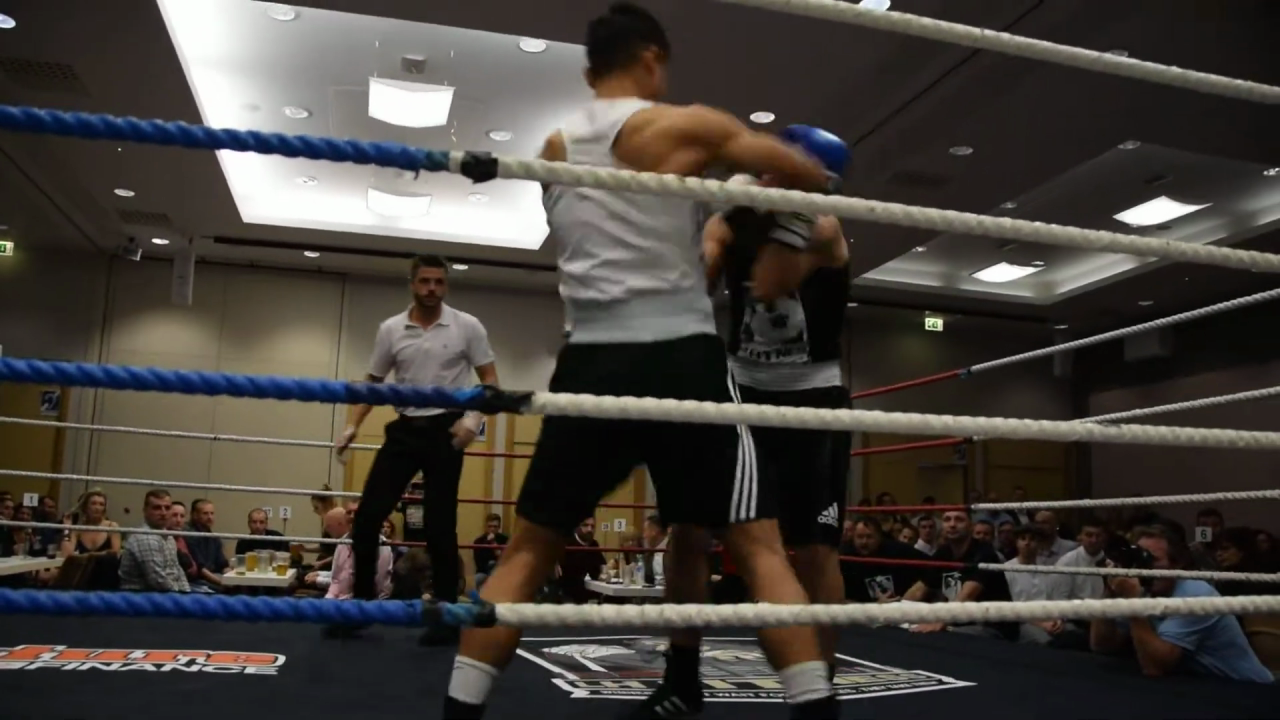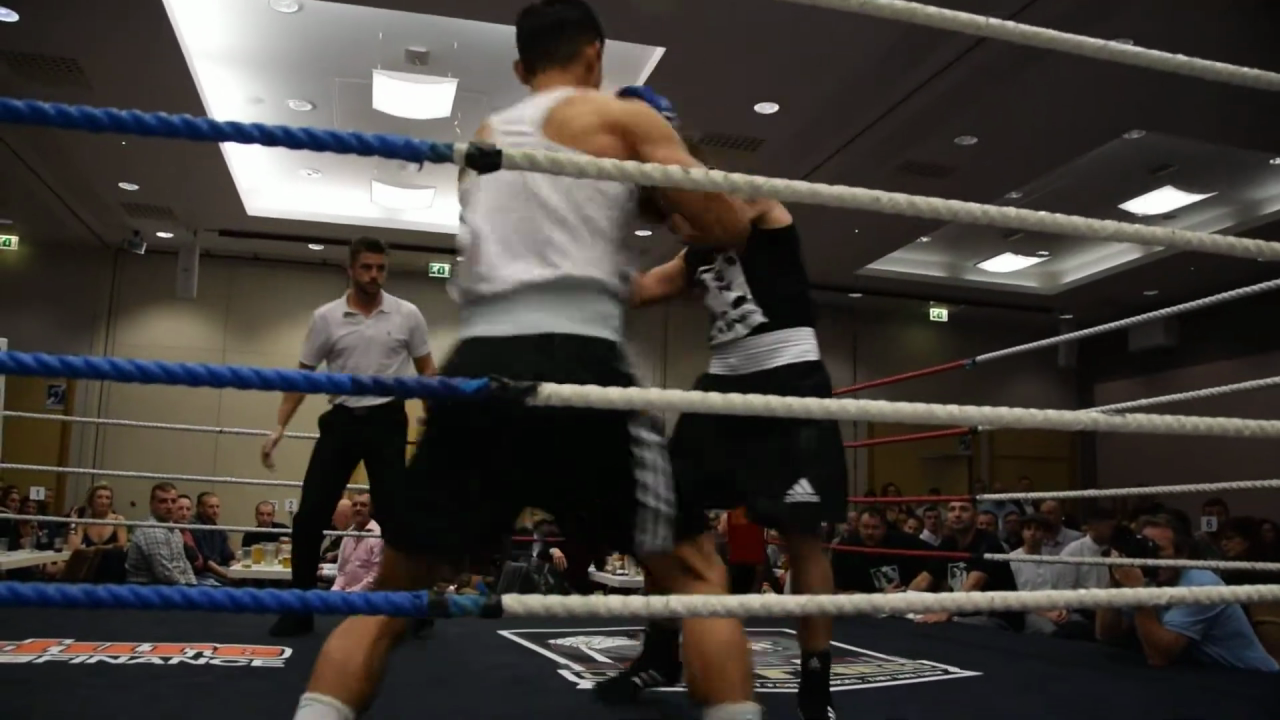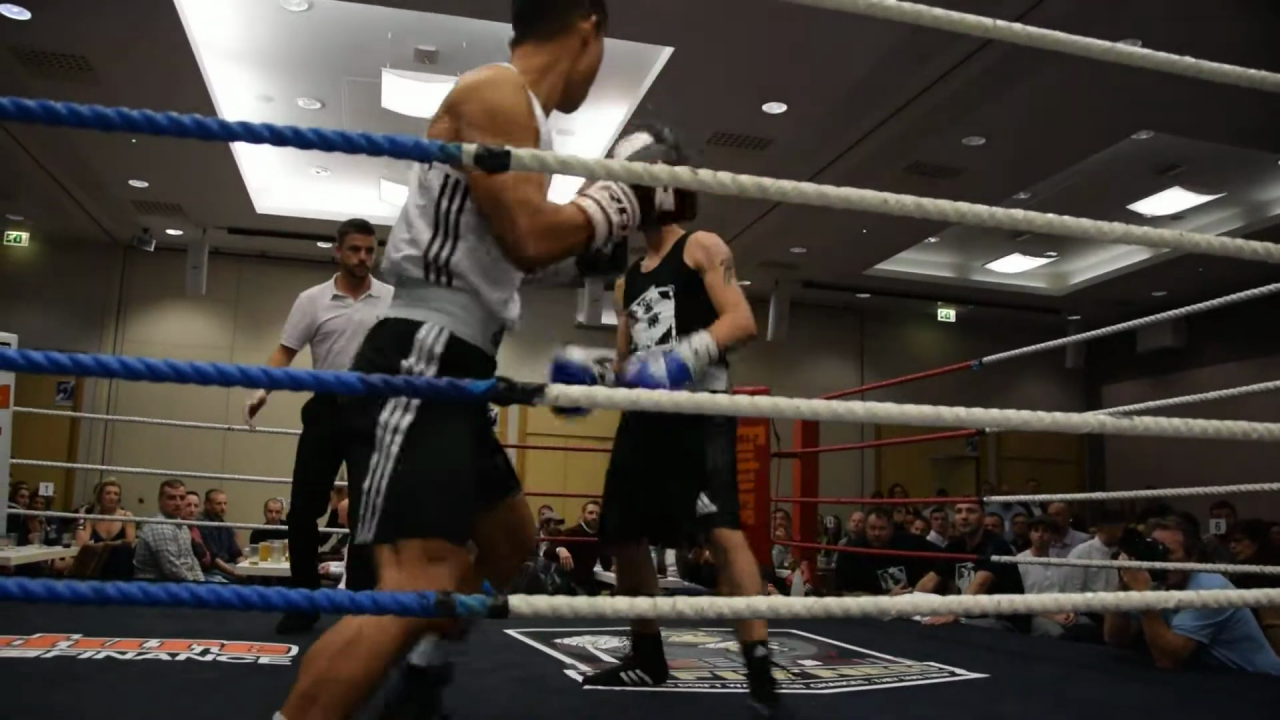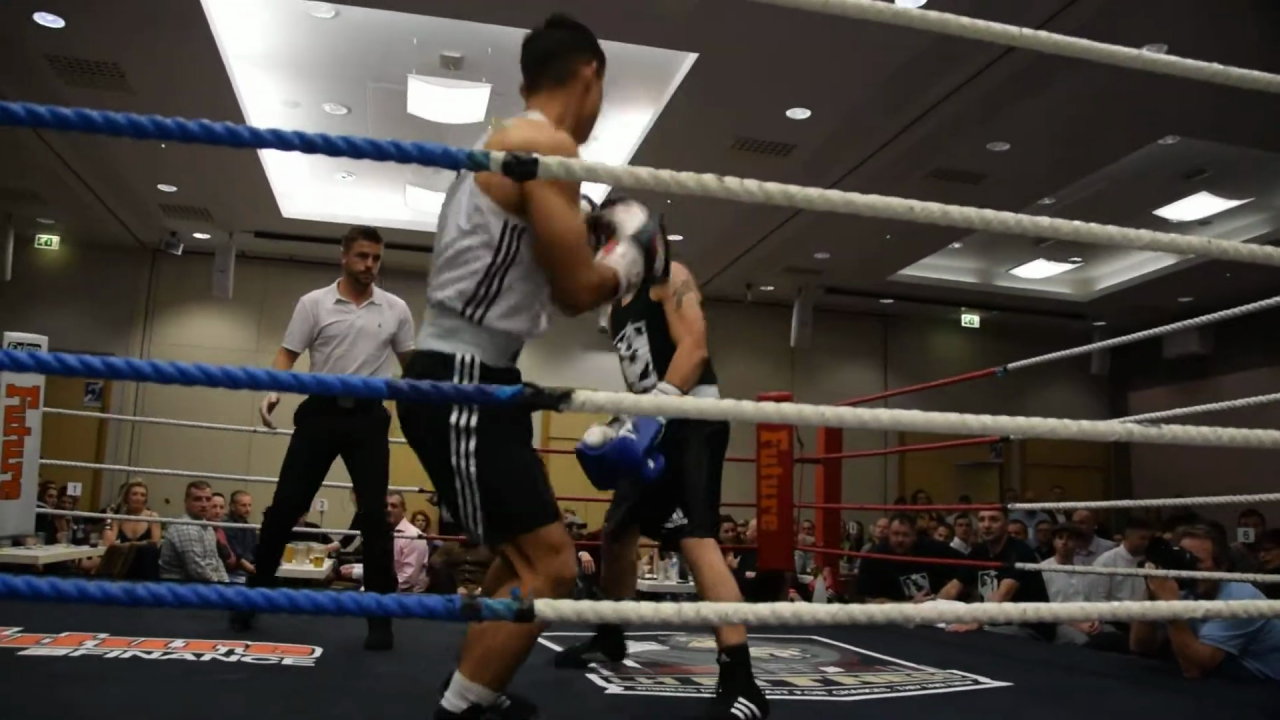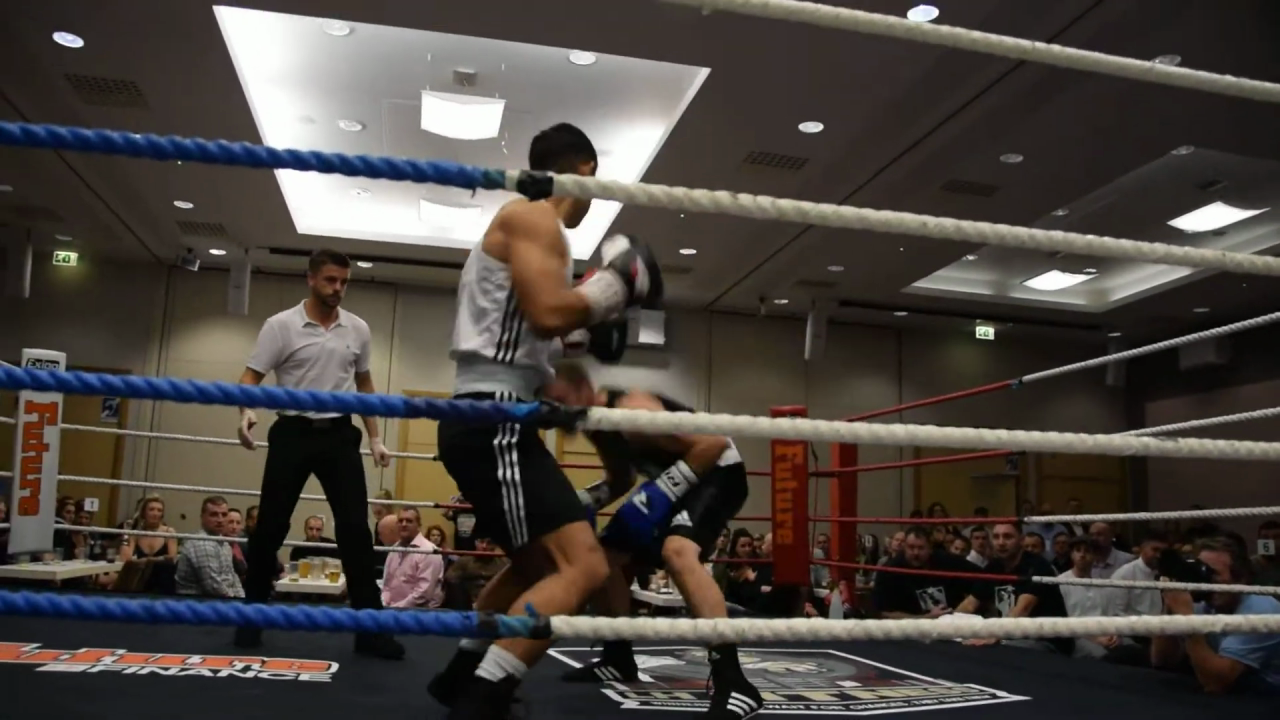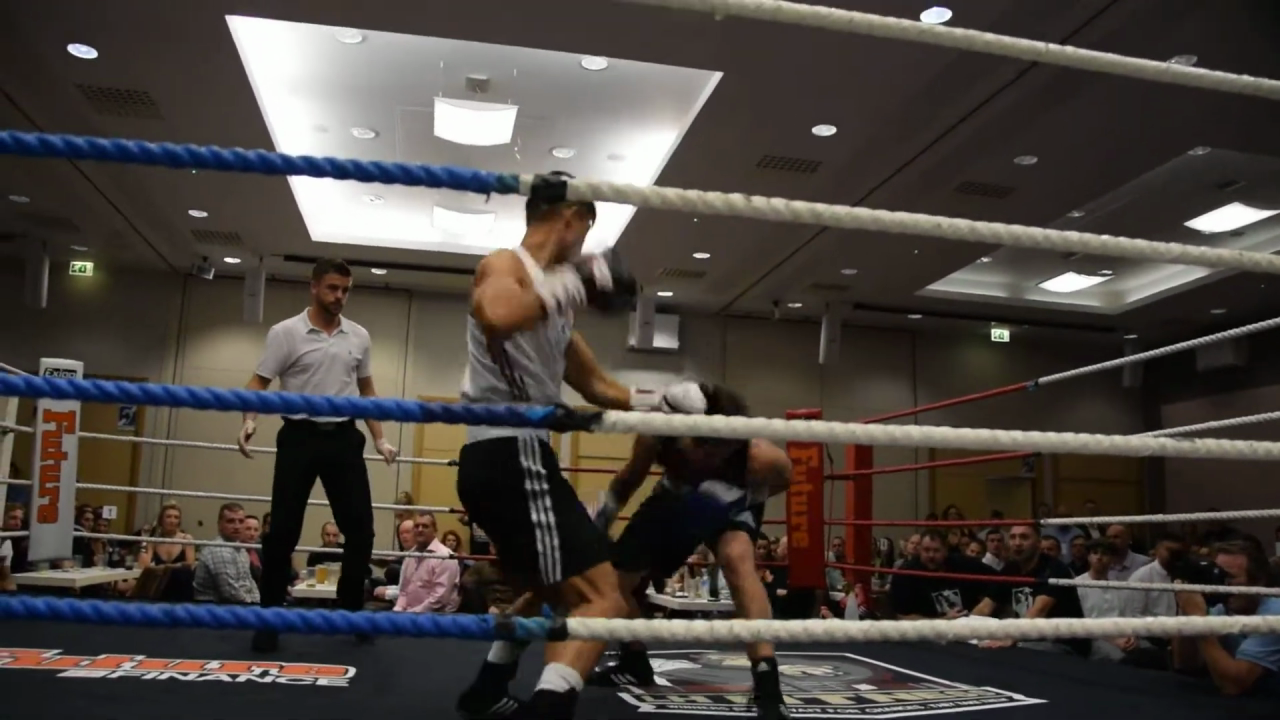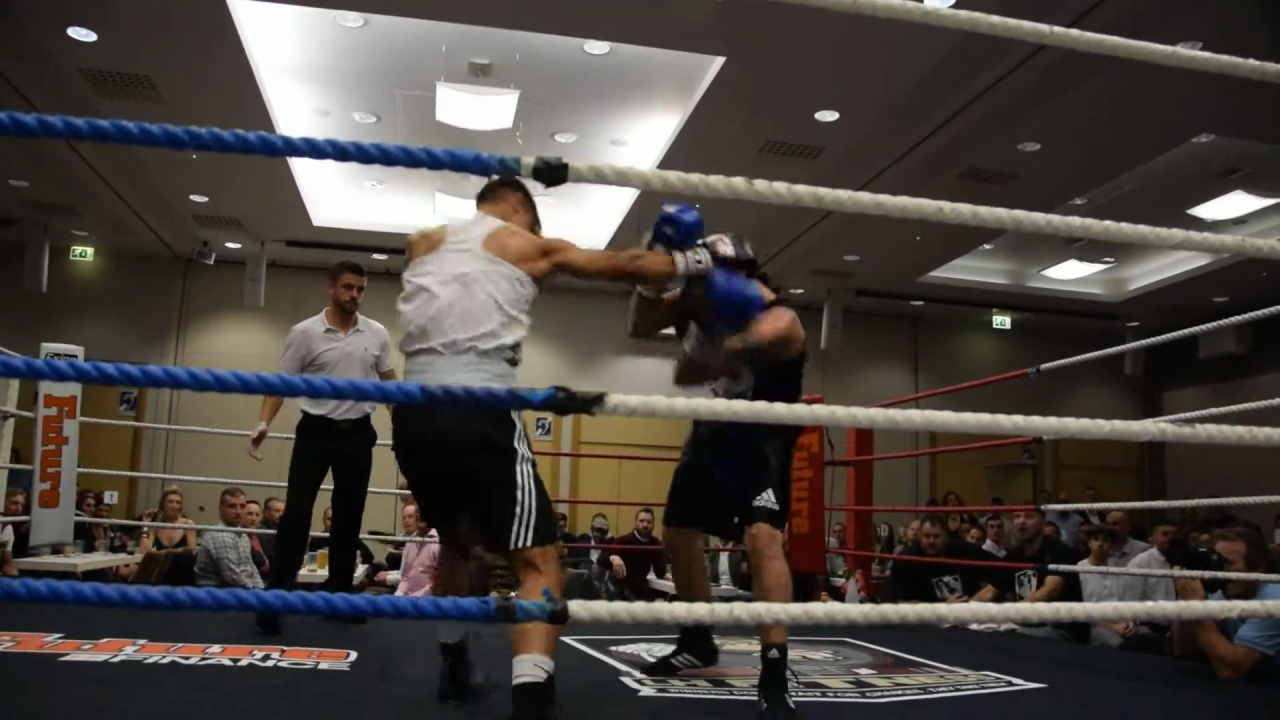
dt=0.3s
person 1, frame 1
left shoulder: (557, 147)
right shoulder: (682, 126)
right elbow: (811, 183)
left hip: (590, 369)
right hip: (680, 366)
left knee: (527, 555)
right knee: (761, 550)
person 1, frame 2
left shoulder: (489, 136)
right shoulder: (621, 119)
right elbow: (724, 222)
left hip: (477, 370)
right hip: (576, 368)
left knee: (397, 590)
right knee: (695, 575)
person 1, frame 3
left shoulder: (513, 111)
right shoulder: (496, 93)
right elbow: (532, 241)
right wrist: (624, 196)
left hip: (447, 368)
right hip: (422, 359)
left knee: (511, 544)
right knee: (419, 588)
person 1, frame 4
left shoulder: (505, 148)
right shoulder: (541, 150)
right elbow: (580, 289)
left wrist: (601, 226)
right wrist: (638, 250)
left hip: (479, 386)
right hip: (456, 389)
left knee: (532, 555)
right knee: (550, 571)
person 1, frame 5
left shoulder: (531, 227)
right shoulder: (530, 217)
right elbow: (549, 314)
left wrist: (607, 286)
right wrist: (617, 280)
left hip: (496, 423)
right hip: (492, 421)
left knee: (534, 561)
right knee: (582, 566)
person 1, frame 6
left shoulder: (552, 287)
right shoulder: (502, 266)
left elbow: (596, 383)
right elbow: (496, 320)
left wrist: (664, 403)
right wrist: (573, 284)
left hip: (489, 464)
right hip: (513, 459)
left knee: (545, 584)
right knee: (603, 600)
person 1, frame 7
left shoulder: (424, 241)
right shoulder: (528, 244)
right elbow: (623, 265)
right wrist: (699, 258)
left hip: (416, 417)
right hip: (480, 415)
left knee: (458, 541)
right knee: (539, 568)
left ankle: (453, 666)
person 2, frame 1
left shoulder: (817, 221)
right shoulder: (727, 223)
left elbow: (787, 280)
left hip: (811, 398)
right hip: (745, 395)
left knee: (812, 546)
person 2, frame 2
left shoulder: (754, 200)
right shoulder: (695, 254)
left elbow: (703, 227)
right elbow: (635, 293)
left hip: (788, 374)
right hip: (722, 382)
left knee: (798, 527)
right ankle: (659, 652)
person 2, frame 3
left shoulder: (702, 247)
right shoulder: (631, 276)
left elbow: (741, 322)
left wrist: (683, 362)
right wrist: (593, 370)
left hip: (695, 400)
right hip: (646, 408)
left knee: (721, 528)
right knee: (623, 540)
right ankle: (646, 659)
person 2, frame 4
left shoulder: (670, 279)
right shoulder: (617, 312)
left elbow: (694, 351)
right wrist: (612, 431)
left hip: (690, 422)
left knee: (695, 540)
right knee: (617, 533)
right ankle: (610, 639)
person 2, frame 5
left shoulder: (631, 412)
right shoulder: (593, 424)
left elbow: (713, 442)
right elbow: (617, 473)
left wrist: (667, 487)
right wrist: (589, 499)
left hip: (715, 473)
left knee: (677, 552)
right knee: (609, 557)
left ankle: (733, 685)
right ankle: (618, 659)
person 2, frame 6
left shoulder: (757, 456)
right shoulder: (659, 432)
left elbow: (782, 479)
right elbow: (630, 476)
left wrist: (739, 494)
right wrist: (602, 514)
left hip: (733, 500)
right hip: (675, 499)
left knee: (736, 555)
right knee: (617, 576)
right ankle: (633, 666)
person 2, frame 7
left shoulder: (779, 325)
right shoulder: (703, 289)
left elbow: (686, 376)
right elbow: (641, 329)
left hip: (765, 432)
right hip: (716, 424)
left knee: (763, 536)
right knee: (680, 529)
left ankle: (774, 676)
right ankle: (696, 640)
person 3, frame 1
left shoulder: (468, 326)
right shoulder: (390, 329)
left elbow: (491, 379)
right elbow: (372, 381)
left wrist: (474, 416)
right wrist: (353, 426)
left hip: (447, 432)
right hip: (405, 429)
left knee: (437, 527)
right knee: (368, 515)
right ankle: (360, 606)
person 3, frame 2
left shoulder: (407, 315)
right shoulder: (325, 317)
left elbow: (425, 369)
right elbow: (303, 375)
right wrist: (279, 427)
left hip: (387, 421)
right hip: (340, 421)
left knee: (391, 513)
right knee: (310, 514)
right ankle: (299, 608)
person 3, frame 3
left shoulder: (393, 300)
right shoulder: (311, 300)
right elbow: (285, 352)
right wrist: (262, 391)
right hip: (324, 410)
right knee: (303, 509)
person 3, frame 4
left shoulder: (396, 309)
right shoulder: (313, 303)
left elbow: (410, 362)
right elbow: (286, 355)
right wrist: (273, 390)
left hip: (367, 417)
right hip: (320, 412)
left knee: (374, 515)
right knee: (284, 506)
left ankle: (380, 618)
right ankle: (258, 591)
person 3, frame 5
left shoulder: (358, 329)
right shoulder: (280, 326)
right elbow: (251, 376)
left wrist: (375, 437)
right wrist: (247, 410)
left hip: (339, 435)
right hip: (292, 434)
left knee: (356, 531)
right knee: (269, 528)
left ankle: (371, 627)
person 3, frame 6
left shoulder: (359, 337)
right shoulder: (285, 333)
right elbow: (259, 383)
left wrist: (379, 438)
right wrist: (249, 420)
left hip: (344, 438)
right hip: (299, 437)
left knee: (361, 529)
right knee: (283, 531)
left ankle: (349, 611)
person 3, frame 7
left shoulder: (377, 334)
right shoulder: (305, 332)
left elbow: (389, 382)
right wrist: (264, 423)
left hip: (358, 433)
right hip: (316, 432)
left knee: (348, 520)
right knee: (296, 516)
left ankle: (339, 593)
